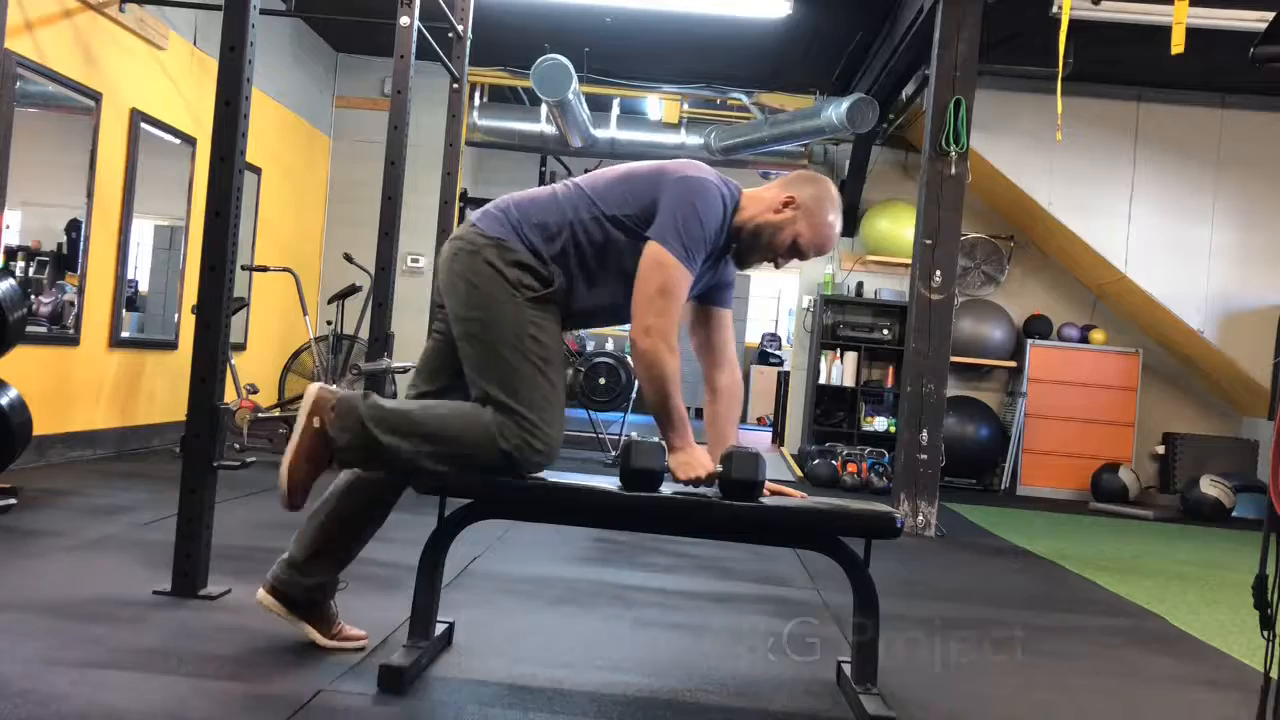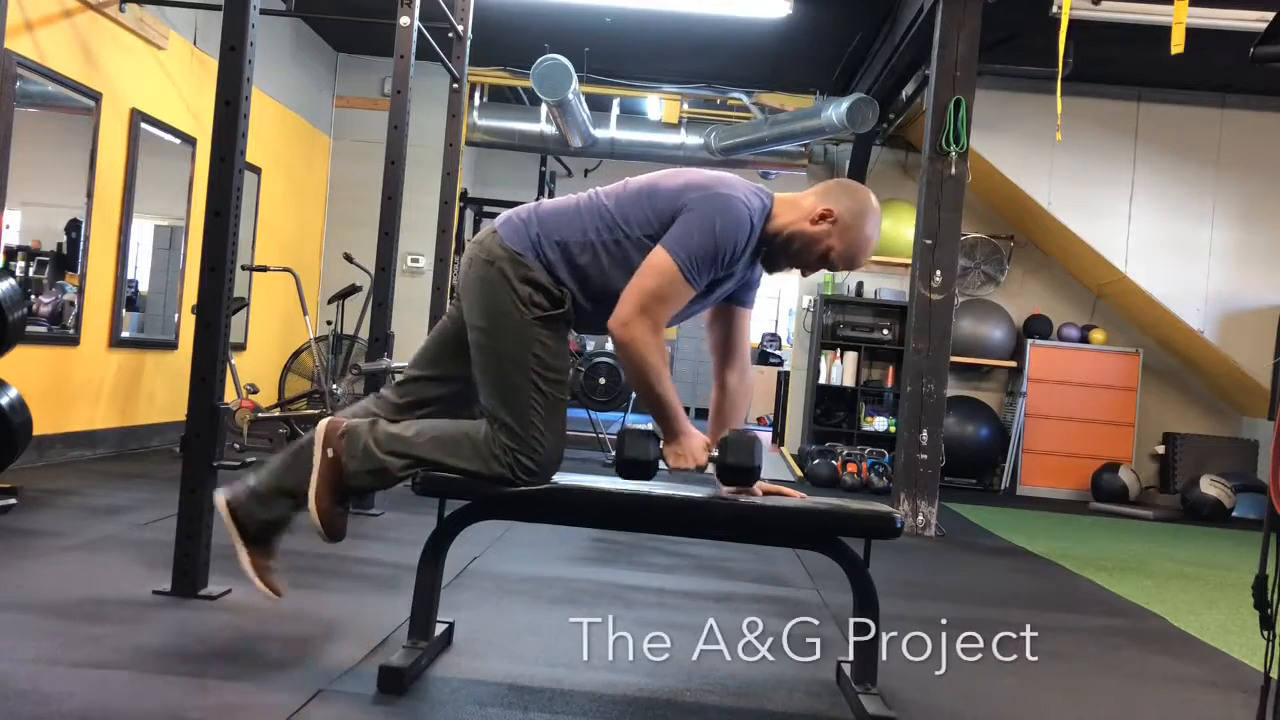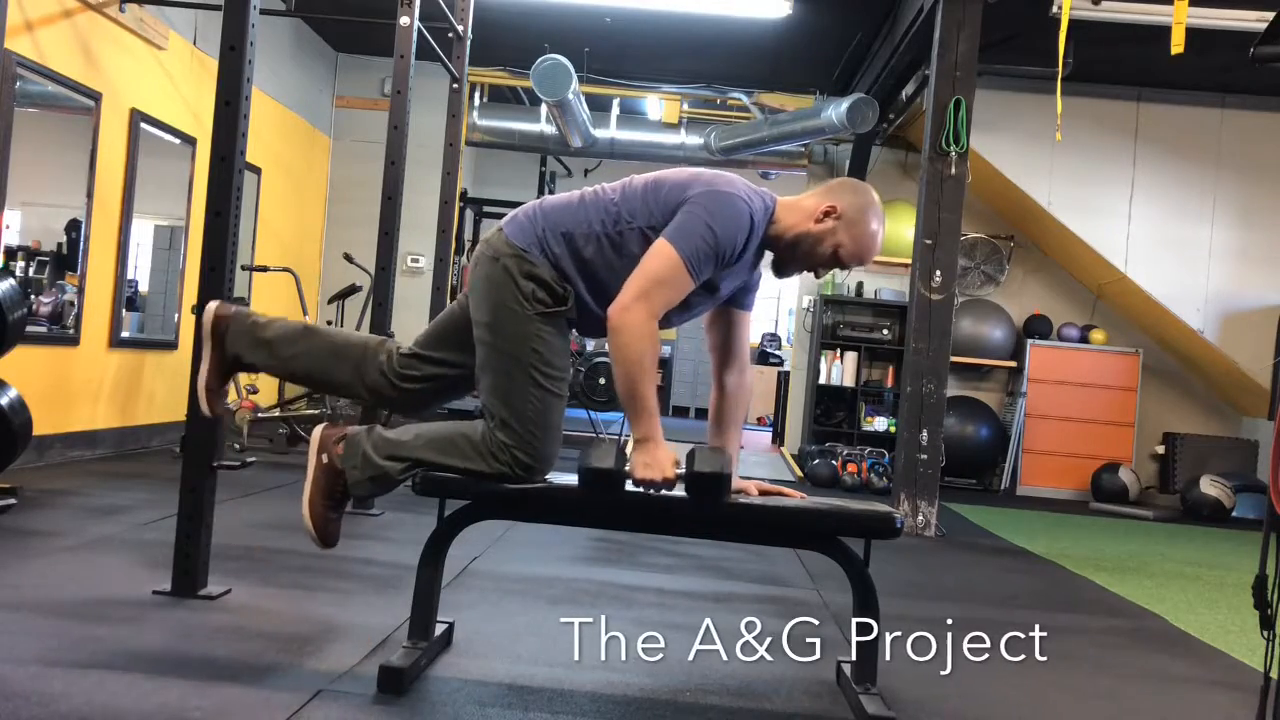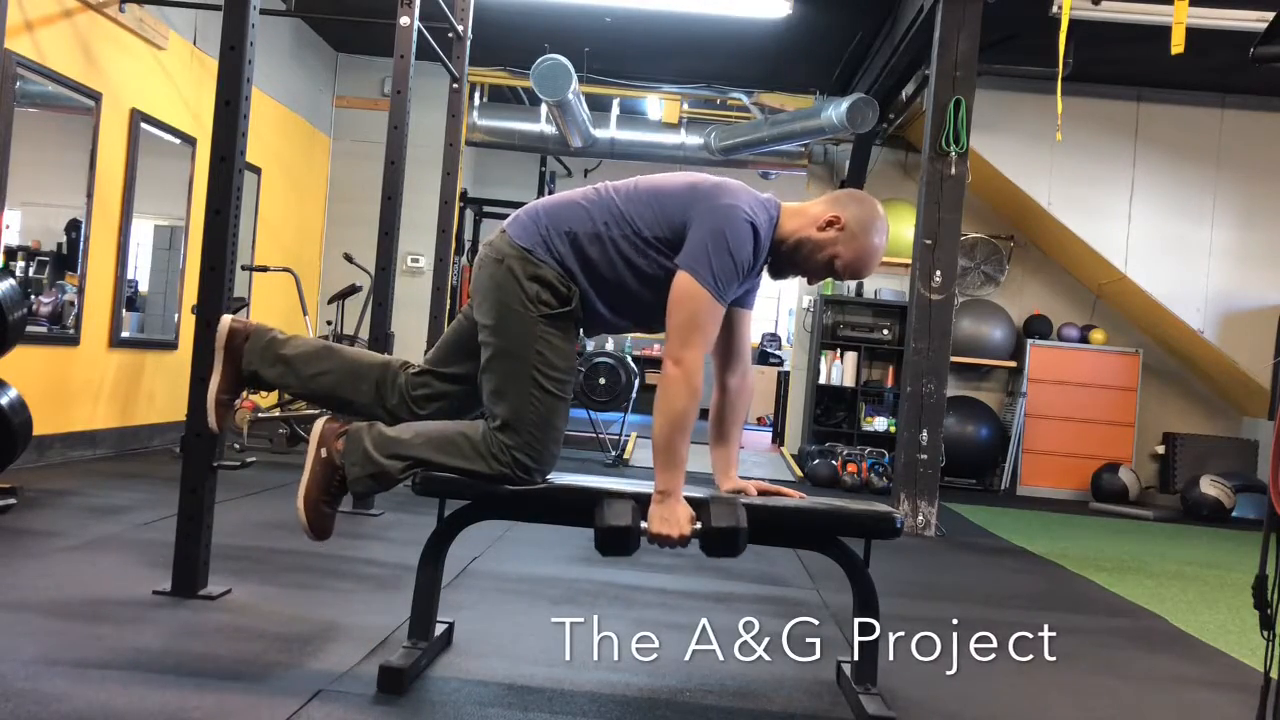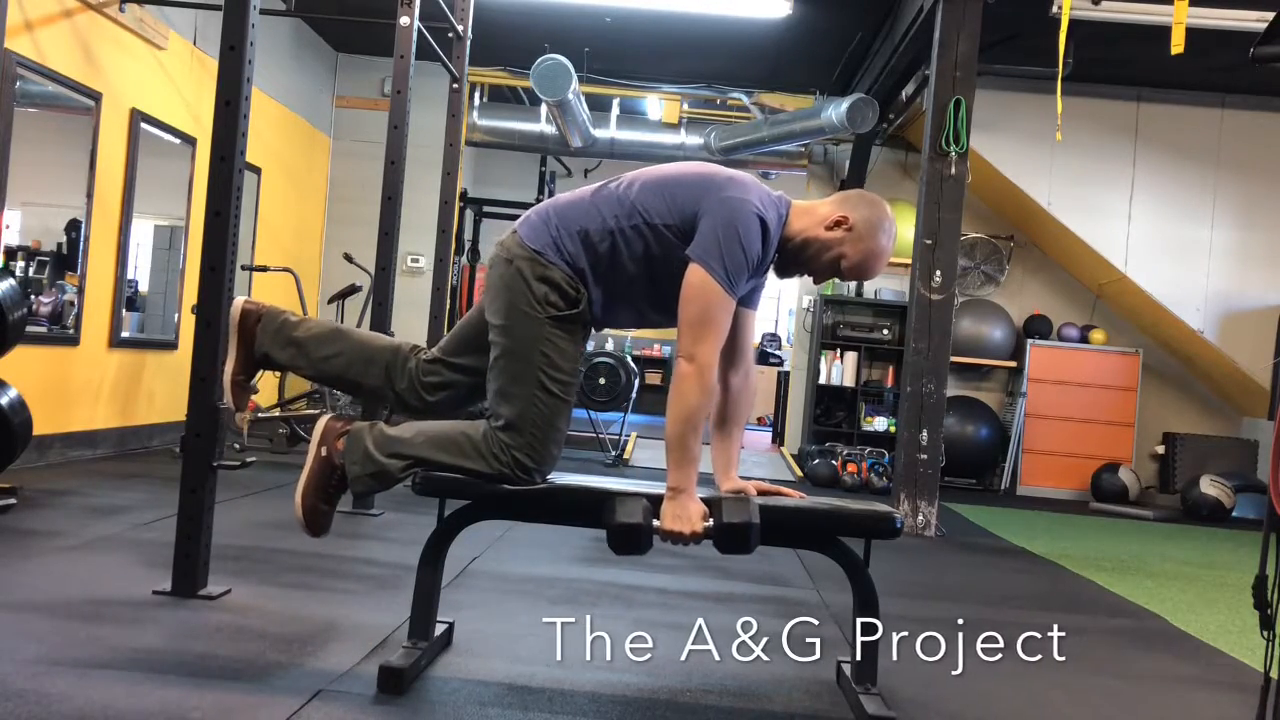
dt=0.7s
person 1, frame 1
left shoulder: (719, 248)
right shoulder: (702, 198)
left elbow: (722, 368)
right elbow: (651, 334)
left wrist: (722, 466)
right wrist: (682, 447)
left hip: (480, 264)
right hip: (499, 259)
left knee: (419, 433)
right knee: (525, 437)
left ankle: (298, 584)
right ankle: (341, 423)
person 1, frame 2
left shoulder: (751, 245)
right shoulder: (730, 218)
left elbow: (731, 366)
right elbow: (632, 324)
right wrist: (678, 433)
left hip: (511, 274)
right hip: (520, 270)
left knee: (411, 405)
right knee: (526, 455)
left ankle: (256, 505)
right ankle: (351, 450)
person 1, frame 3
left shoulder: (750, 249)
right shoulder: (730, 213)
left elbow: (732, 368)
right elbow: (629, 314)
left wrist: (727, 467)
right wrist: (648, 440)
left hip: (523, 274)
right hip: (528, 267)
left knee: (401, 377)
right knee: (523, 453)
left ankle: (237, 333)
right ankle: (350, 456)
person 1, frame 4
left shoulder: (753, 243)
right shoulder: (734, 226)
left elbow: (733, 369)
right elbow: (682, 364)
left wrist: (727, 473)
right wrist: (667, 495)
left hip: (528, 275)
right hip: (533, 269)
left knee: (416, 397)
right knee: (523, 452)
left ankle: (251, 350)
right ankle: (350, 451)
person 1, frame 5
left shoulder: (760, 241)
right shoulder: (743, 219)
left elbow: (736, 368)
right elbow: (696, 361)
left wrist: (728, 474)
right wrist: (680, 492)
left hip: (542, 275)
right hip: (545, 269)
left knee: (423, 386)
right knee: (524, 453)
left ankle: (265, 331)
right ankle: (351, 451)
